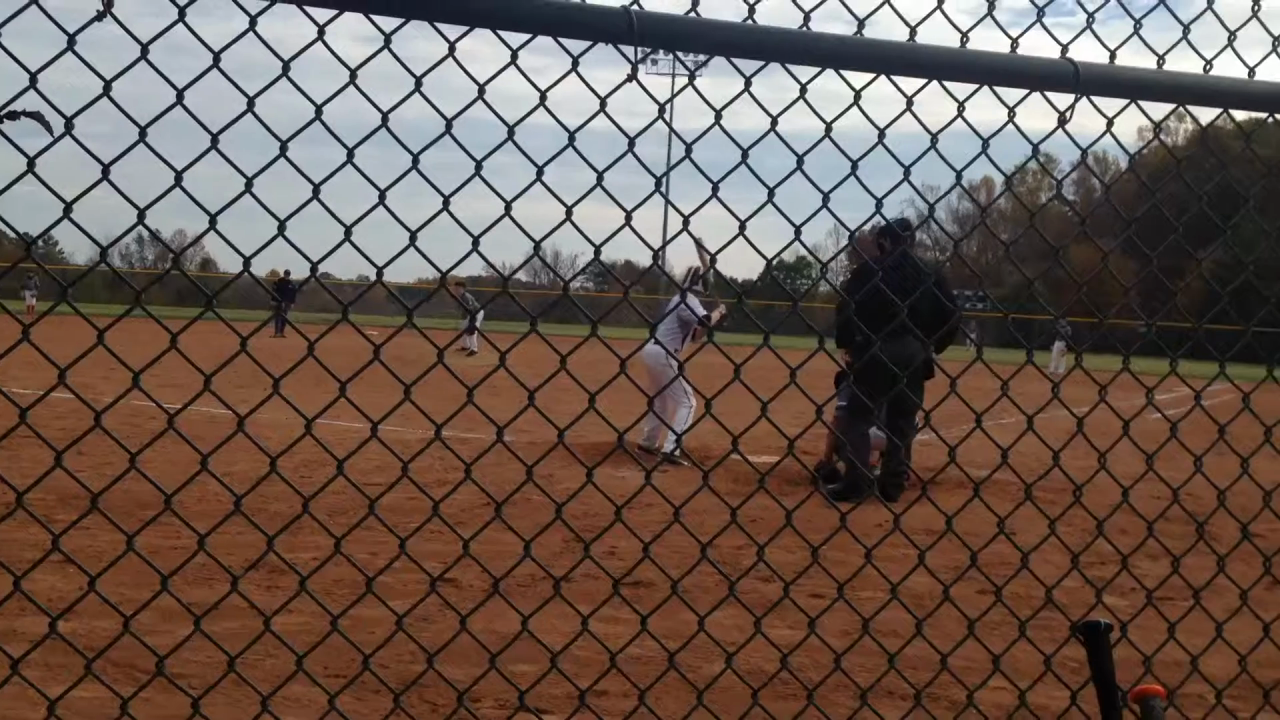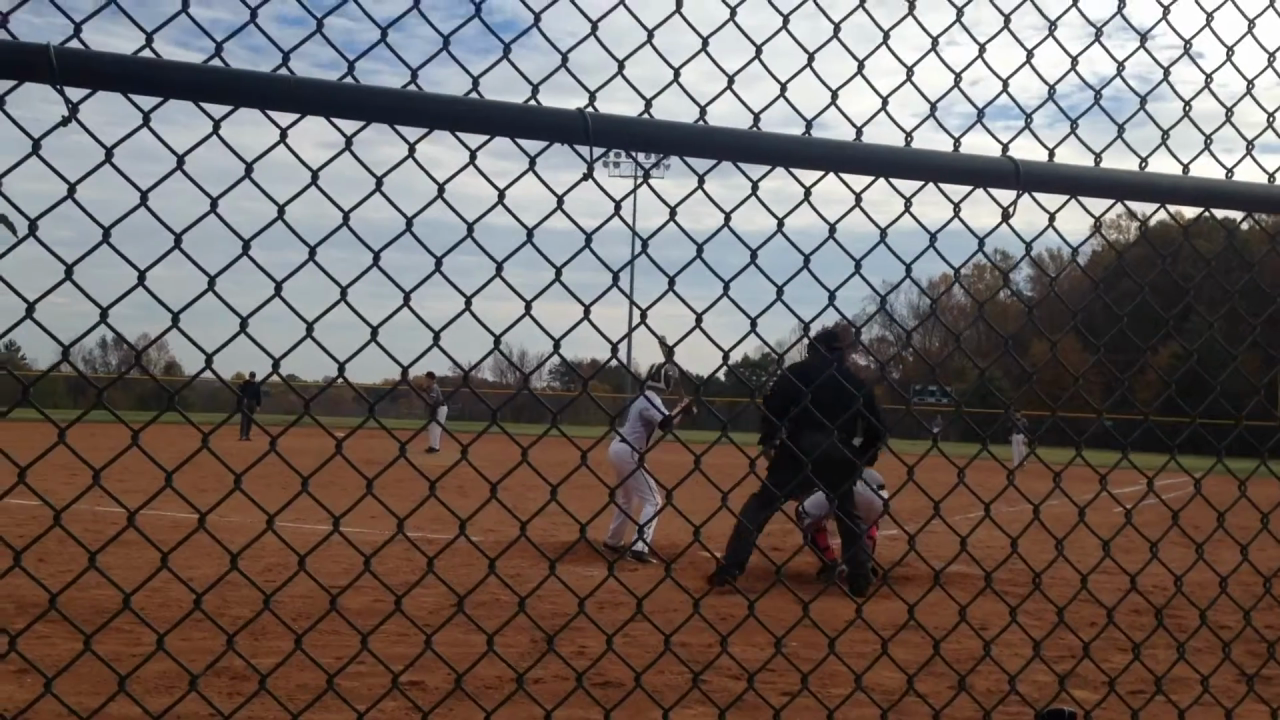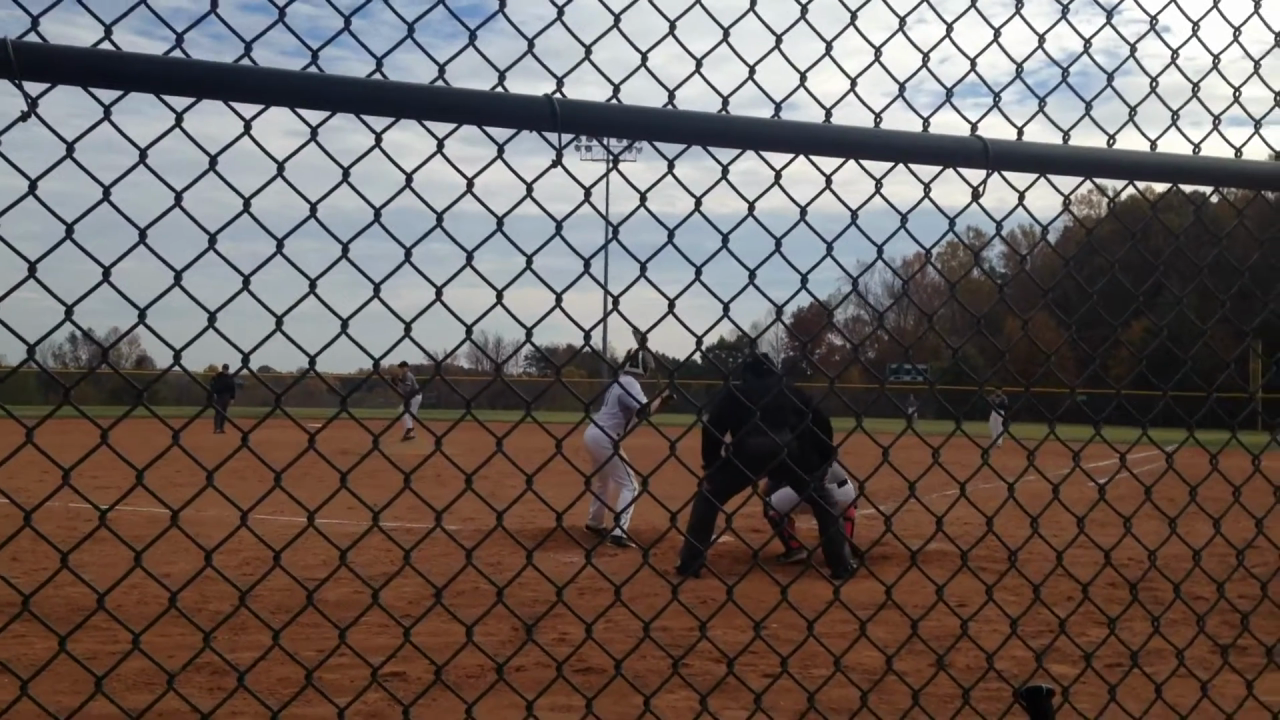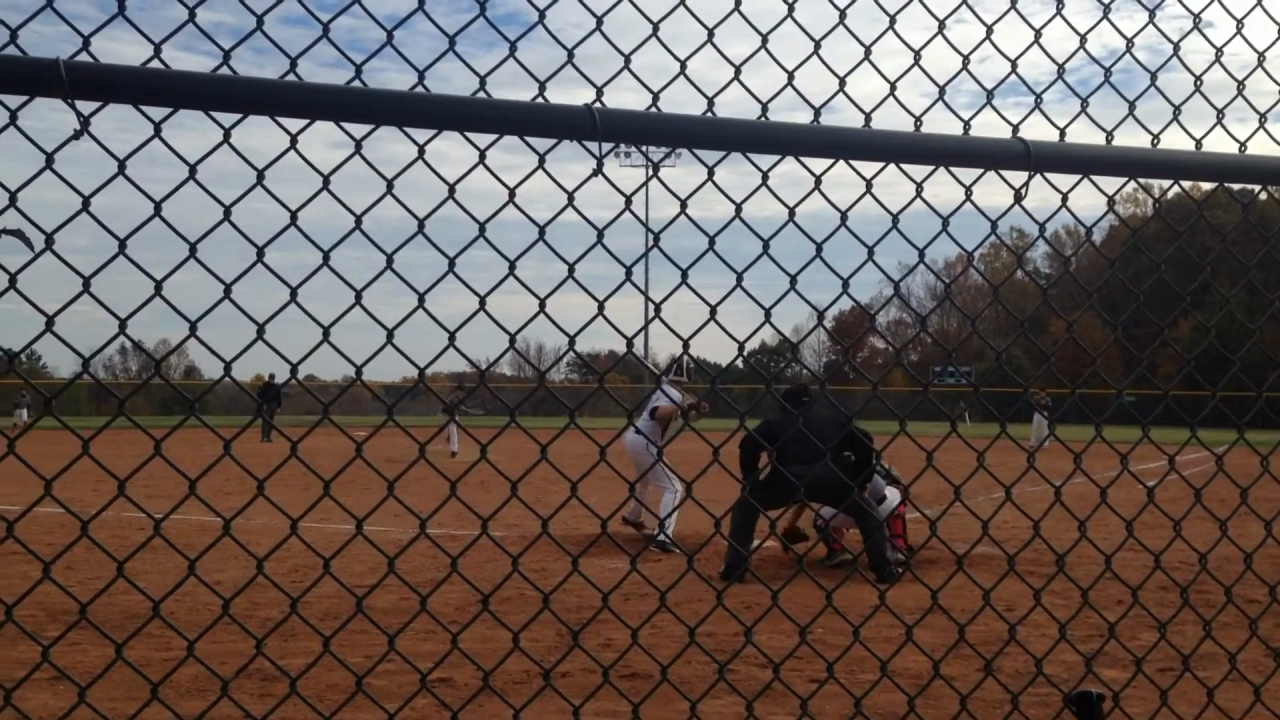
dt=1s
person 1, frame 1
left shoulder: (870, 269)
right shoulder: (929, 274)
left elbow: (846, 308)
right elbow: (951, 317)
left wrist: (848, 345)
right wrist: (932, 348)
left hip: (875, 353)
right hip: (914, 354)
left knee: (857, 417)
right knee: (903, 422)
left ankle: (857, 482)
right ankle: (893, 484)
person 1, frame 2
left shoulder: (799, 371)
right shoulder: (857, 380)
left elbow: (772, 403)
right elbow: (875, 426)
left wrist: (769, 441)
right wrist: (863, 459)
left hip: (799, 448)
right hip: (838, 454)
left knee: (760, 506)
right knee: (849, 514)
left ankle: (729, 569)
right ankle: (860, 579)
person 1, frame 3
left shoulder: (734, 392)
right shoulder: (793, 392)
left elbow: (712, 428)
right elbow: (822, 425)
left wrist: (710, 468)
right wrist: (823, 467)
left hip: (749, 451)
right hip: (791, 452)
left knee: (708, 496)
right knee: (823, 501)
left ankle: (690, 562)
right ankle: (842, 564)
person 1, frame 4
left shoulder: (775, 422)
right shoulder: (833, 418)
left elbow: (749, 443)
right elbow: (864, 442)
left wrist: (750, 480)
right wrist: (860, 482)
left hip: (787, 478)
right hip: (829, 478)
left knee: (746, 505)
right knee: (864, 511)
left ankle: (734, 567)
right ankle: (884, 568)
person 2, frame 1
left shoulder: (680, 299)
right shoulder: (689, 300)
left elbow: (695, 335)
right elbow: (705, 322)
left wrist: (716, 318)
right wrist: (719, 312)
left hip: (652, 351)
right hip: (662, 354)
left knee: (661, 401)
right knee: (686, 402)
left ankle: (648, 443)
right ankle: (671, 450)
person 2, frame 2
left shoulder: (644, 396)
right shoulder: (651, 398)
left elbow: (663, 423)
right elbow: (666, 425)
left wrist: (681, 412)
right wrist: (681, 409)
left hip: (619, 449)
right hip: (628, 453)
left knee: (626, 498)
right knee: (652, 500)
left ankle: (613, 541)
right ankle: (639, 548)
person 2, frame 3
left shoulder: (619, 381)
right shoulder: (630, 383)
left elbow: (637, 413)
right elbow: (645, 412)
left wrist: (660, 401)
right wrist: (661, 397)
left hip: (593, 434)
right hip: (605, 438)
left knee: (603, 481)
right knee: (629, 485)
left ankle: (595, 523)
right ankle: (618, 533)
person 2, frame 4
left shoulder: (667, 389)
right shoulder: (671, 392)
left elbow: (681, 418)
right elbow: (655, 413)
left wrist: (697, 411)
right wrist: (683, 406)
left hip: (636, 438)
right hip: (643, 443)
left knee: (647, 480)
right knee: (672, 488)
left ankle: (633, 516)
right ankle: (662, 538)
